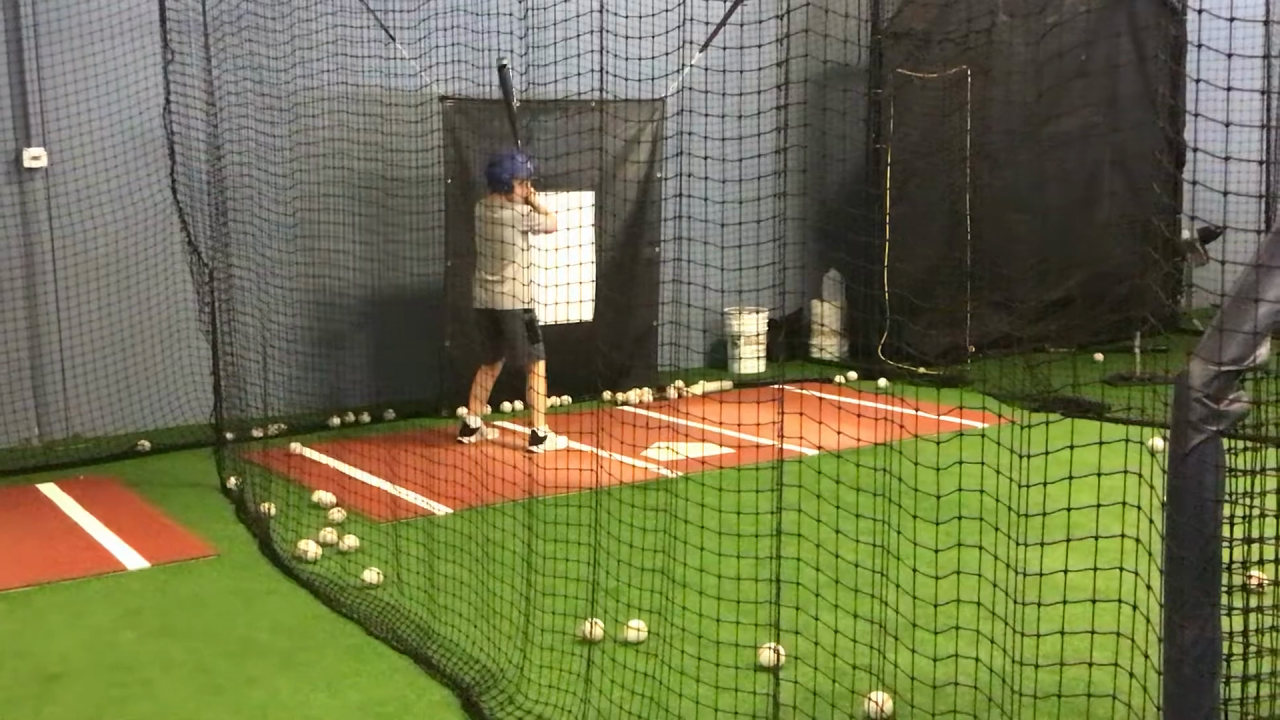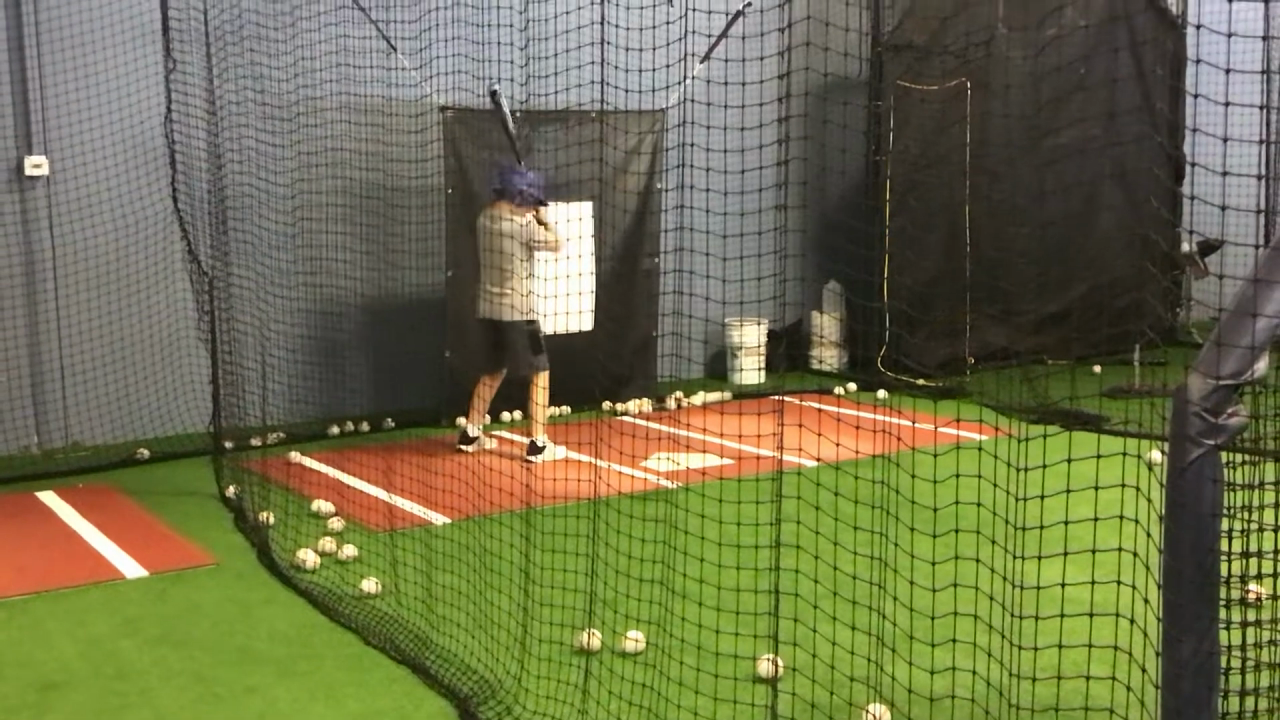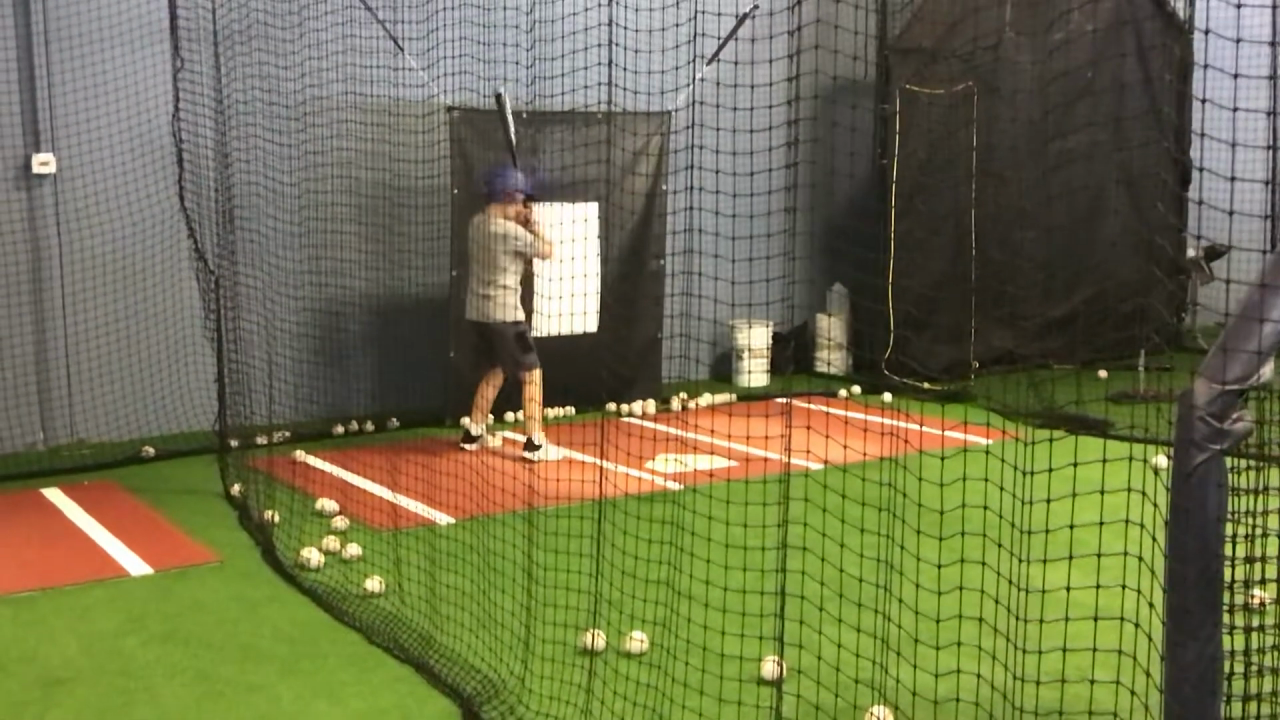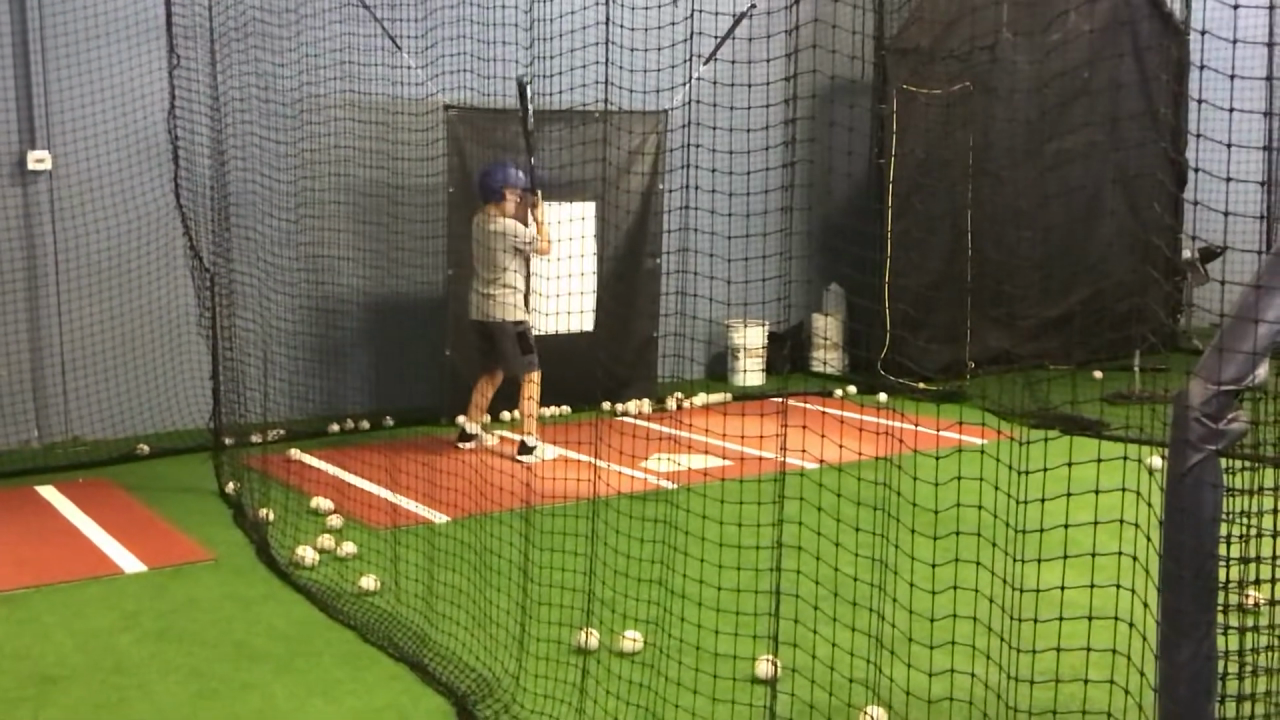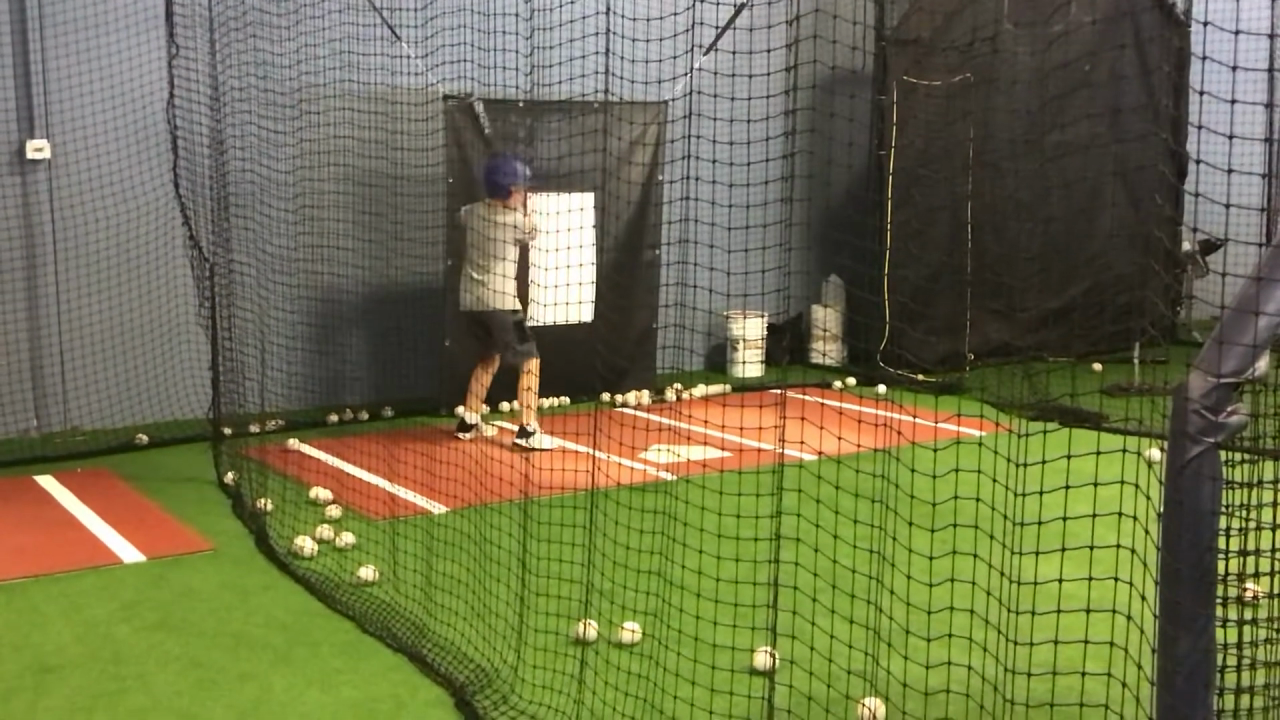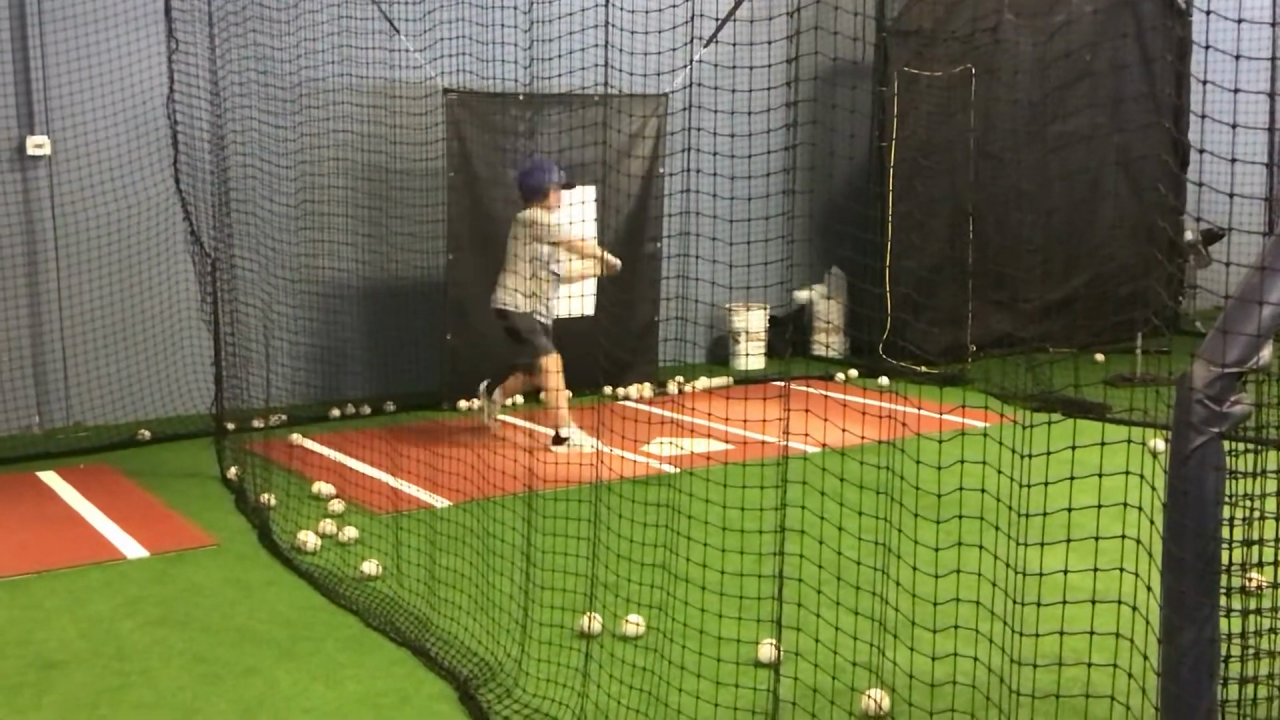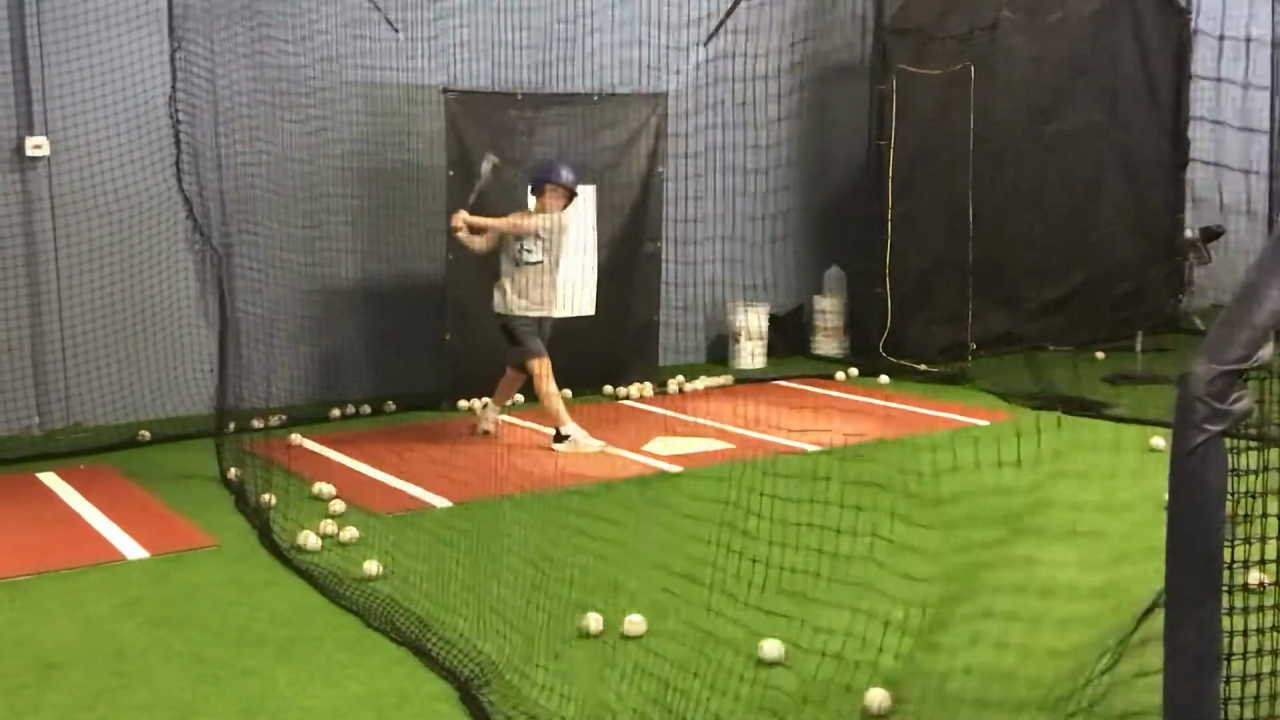
dt=0.7s
person 1, frame 1
left shoulder: (481, 209)
right shoulder: (519, 213)
right elbow: (552, 224)
left wrist: (524, 199)
right wrist: (533, 201)
left hip: (484, 301)
right hip: (513, 302)
left knee: (491, 362)
right knee: (536, 363)
left ankle: (471, 425)
right ankle: (539, 433)
person 1, frame 2
left shoulder: (484, 219)
right shoulder: (522, 226)
right elbow: (556, 244)
left wrist: (530, 216)
right wrist: (541, 217)
left hip: (487, 311)
right hip: (516, 312)
left knee: (493, 372)
right knee: (539, 374)
left ankle: (470, 433)
right ankle: (538, 444)
person 1, frame 3
left shoulder: (477, 223)
right shoulder: (509, 230)
right elbow: (546, 251)
left wrist: (521, 224)
right wrist: (532, 225)
left hip: (477, 312)
right hip: (504, 313)
left knee: (494, 372)
right knee: (531, 372)
left ankle: (473, 433)
right ankle: (535, 442)
person 1, frame 4
left shoulder: (480, 221)
right shoulder: (511, 228)
right elbow: (544, 247)
left wrist: (523, 213)
right wrist: (538, 216)
left hip: (480, 311)
right hip: (507, 313)
left knee: (492, 372)
right knee: (531, 374)
left ankle: (469, 431)
right ankle: (529, 443)
person 1, frame 5
left shoulder: (473, 211)
right shoulder: (518, 220)
right elbow: (531, 235)
left wrist: (497, 202)
right wrist: (519, 209)
left hip: (470, 302)
right hip: (500, 303)
left knee: (490, 358)
right knee: (530, 359)
left ankle: (469, 422)
right ankle: (528, 428)
person 1, frame 6
left shoulder: (544, 223)
right shoulder: (531, 219)
left elbow: (552, 271)
right elbow: (578, 246)
right wrist: (606, 258)
left hip: (536, 310)
right hip: (514, 306)
left knee: (534, 373)
right knee: (549, 362)
left ankle: (494, 393)
right ankle: (565, 434)
person 1, frame 7
left shoulder: (559, 221)
right shoulder: (514, 218)
left elbow: (519, 226)
right elbow: (481, 244)
left wrist: (472, 219)
right wrist: (462, 232)
left hip: (541, 310)
right hip: (512, 308)
left knee: (519, 369)
right knee: (540, 365)
left ankle: (489, 413)
right ankle: (566, 432)
